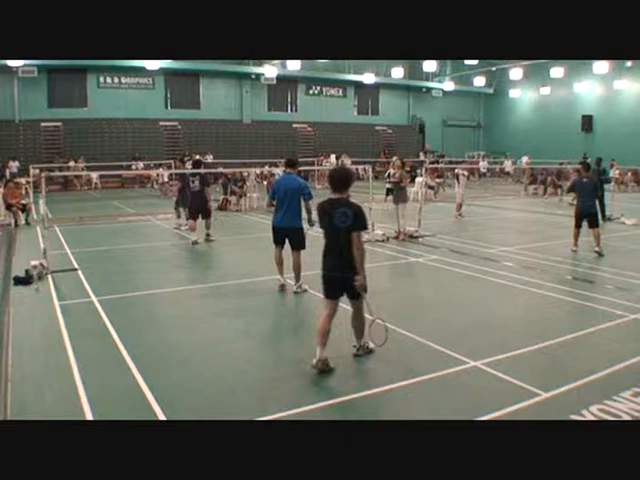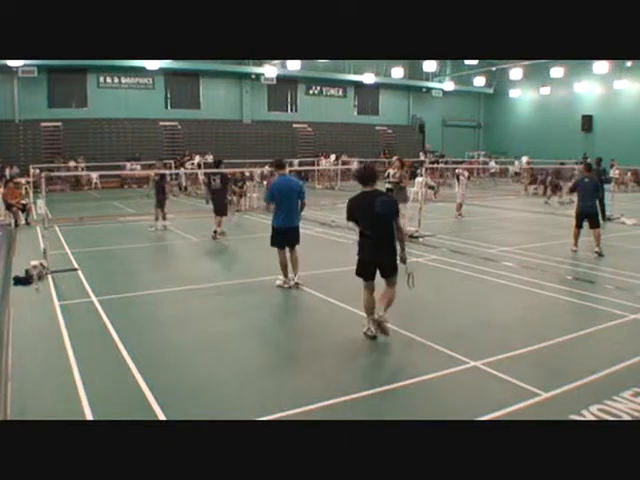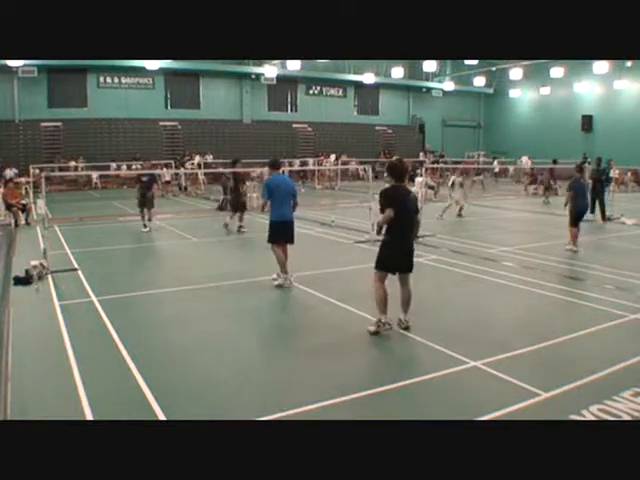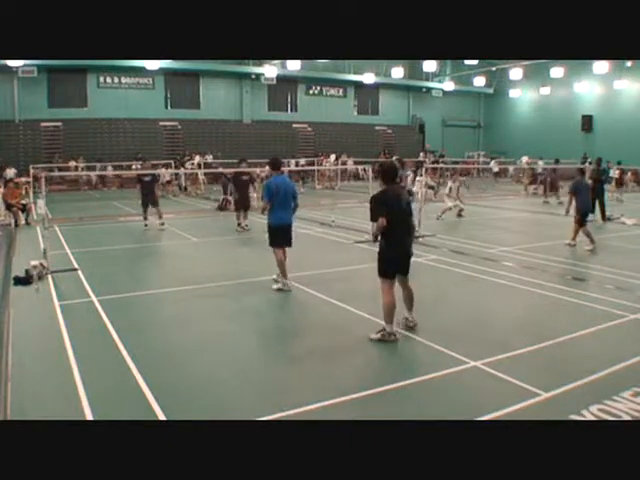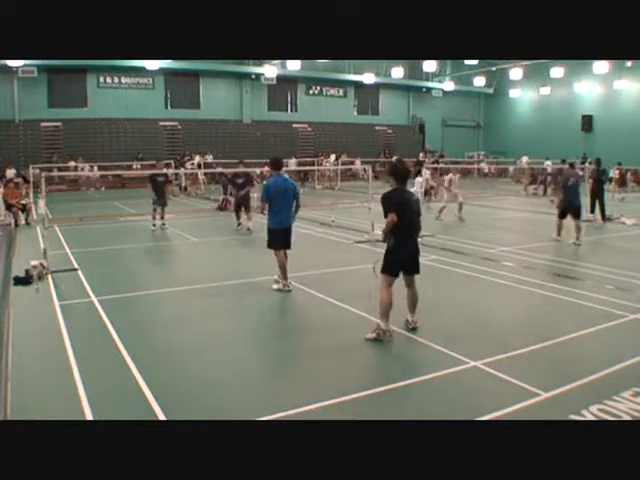
dt=0.7s
person 1, frame 1
left shoulder: (322, 208)
right shoulder: (354, 210)
right elbow: (357, 244)
right wrist: (361, 273)
left hip: (329, 267)
right hip: (349, 269)
left knee: (329, 311)
right knee: (358, 308)
left ankle: (319, 356)
right ankle: (360, 345)
person 1, frame 2
left shoulder: (354, 202)
right shoulder: (389, 200)
left elbow: (357, 225)
right elbow: (398, 228)
right wrist: (403, 250)
left hip: (366, 251)
right hip: (387, 251)
left knee: (368, 289)
right knee: (391, 286)
left ankle: (371, 325)
right ankle: (382, 315)
person 1, frame 3
left shoulder: (387, 193)
right shoulder: (411, 195)
left elbow: (389, 214)
right elbow: (417, 222)
left wrist: (379, 224)
left hip: (391, 244)
right hip: (407, 245)
left knee: (378, 281)
right knee: (405, 283)
left ankle: (383, 320)
right ankle: (404, 319)
person 1, frame 4
left shoulder: (378, 198)
right shoulder: (404, 195)
left elbow: (382, 223)
right elbow: (411, 224)
left wrist: (375, 233)
left hip: (389, 248)
right hip: (405, 247)
left knee: (387, 289)
right knee: (405, 283)
left ankle: (389, 331)
right ankle: (410, 318)
person 1, frame 5
left shoulder: (389, 196)
right shoulder: (413, 197)
left elbow: (392, 218)
right elbow: (418, 225)
left wrist: (385, 232)
left hip: (396, 247)
right hip: (412, 247)
left knee: (385, 285)
right knee: (410, 284)
left ankle: (384, 328)
right ankle: (412, 319)
person 2, frame 1
left shoulder: (277, 182)
right shoulder: (301, 183)
left elbow: (269, 203)
right elbow: (307, 206)
right wrist: (310, 219)
left hip: (278, 222)
right hip: (295, 223)
left knee: (278, 248)
right knee: (296, 253)
left ankle: (281, 278)
right ankle: (298, 284)
person 2, frame 2
left shoulder: (273, 185)
right shoulder: (297, 183)
left elbow: (268, 206)
right elbow: (303, 203)
left wrist: (269, 205)
left hip: (279, 223)
right hip: (293, 222)
left knee: (281, 251)
right knee: (293, 249)
left ankle: (286, 280)
right ankle: (296, 276)
person 2, frame 3
left shoulder: (270, 181)
right shoulder: (290, 181)
left elbow: (265, 201)
right elbow: (295, 202)
left wrist: (262, 209)
left hip: (277, 218)
right hip: (288, 218)
left knee: (276, 246)
right knee: (283, 245)
left ankle: (286, 276)
right ankle: (282, 273)
person 2, frame 4
left shoulder: (269, 183)
right shoulder: (289, 182)
left elbow: (266, 205)
right elbow: (296, 203)
left wrist: (263, 211)
left hip: (275, 221)
right hip: (287, 221)
left knee: (278, 250)
right knee: (283, 248)
left ankle: (285, 281)
right ankle: (281, 274)
person 2, frame 5
left shoulder: (269, 184)
right shoulder: (291, 183)
left elbow: (263, 205)
right elbow: (298, 203)
left wrist: (262, 211)
right wrist: (293, 214)
left hip: (274, 223)
right hip: (288, 222)
left knee: (279, 252)
right knee: (283, 250)
left ankle: (286, 283)
right ankle: (282, 276)
